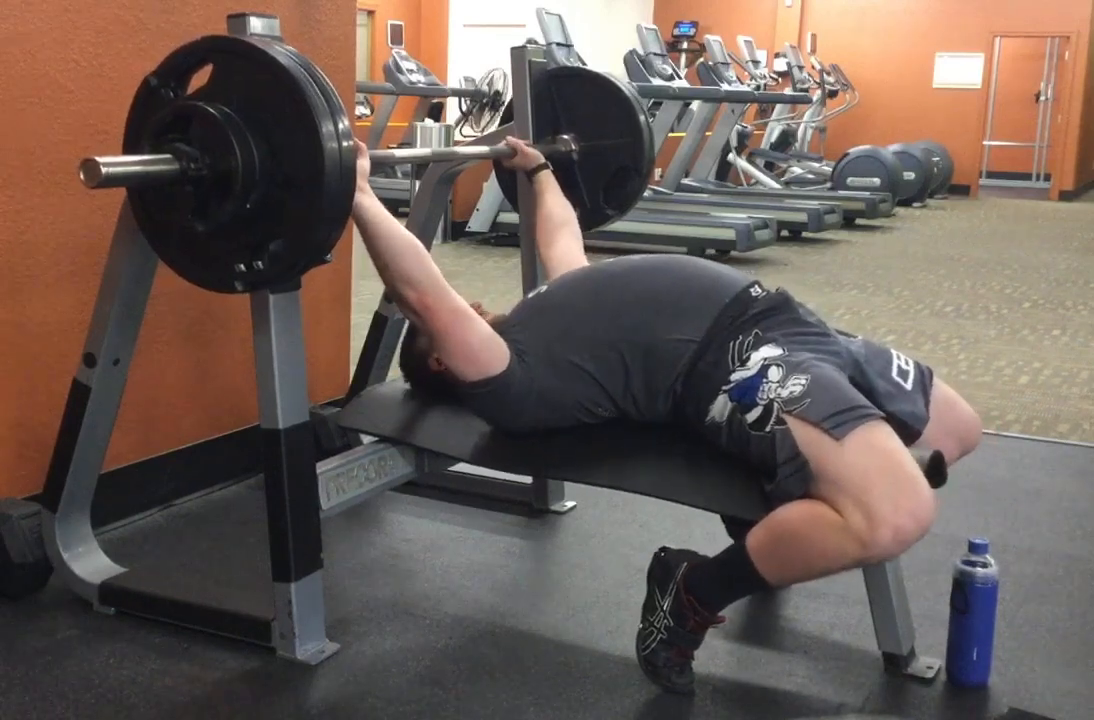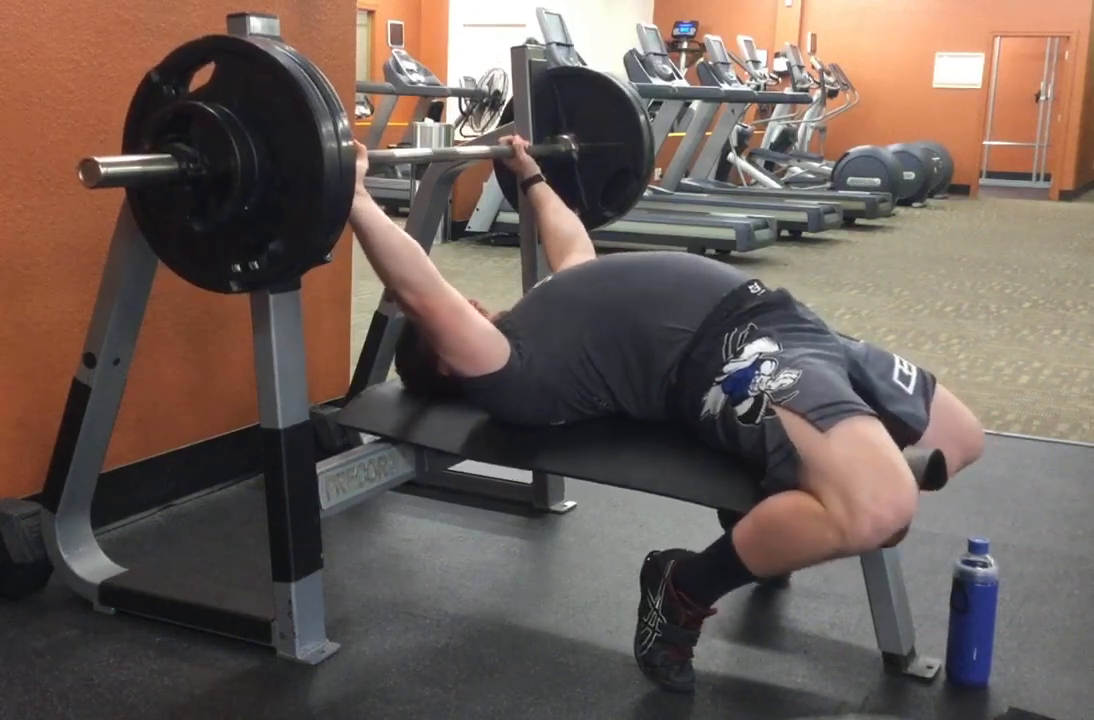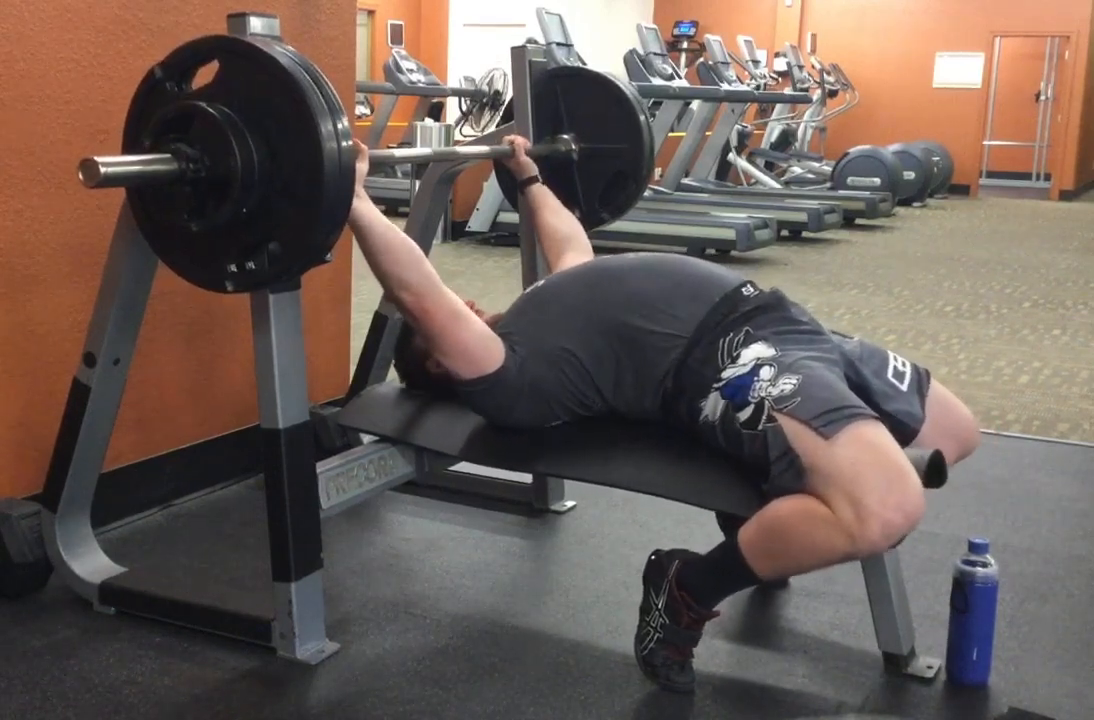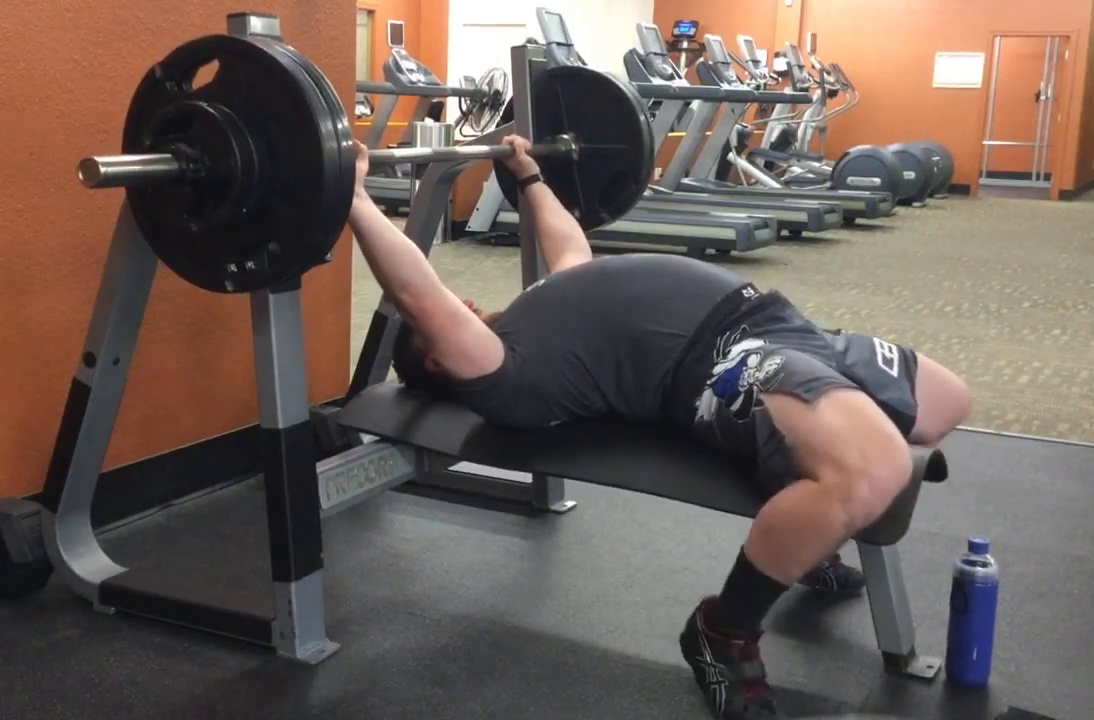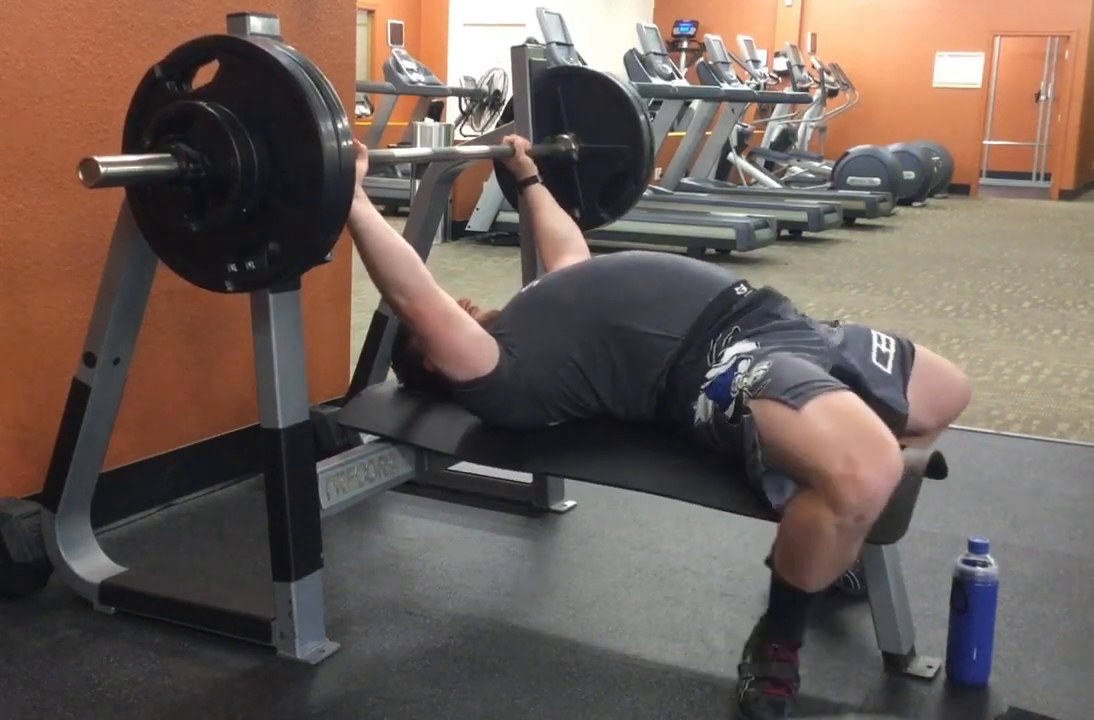
dt=1s
person 1, frame 1
left shoulder: (545, 321)
right shoulder: (505, 382)
left elbow: (561, 237)
right elbow: (423, 295)
left wrist: (536, 167)
right wrist: (358, 193)
left knee: (956, 432)
right knee: (894, 517)
left ankle: (771, 519)
person 1, frame 2
left shoulder: (543, 322)
right shoulder: (508, 378)
left elbow: (574, 248)
right elbow: (424, 297)
left wrist: (529, 176)
left knee: (959, 443)
right knee: (878, 508)
left ankle: (764, 525)
person 1, frame 3
left shoulder: (541, 319)
right shoulder: (503, 377)
left elbow: (572, 245)
right elbow: (419, 297)
left wrist: (528, 177)
right wrist: (353, 197)
left knee: (954, 436)
right knee: (885, 509)
left ankle: (765, 522)
person 1, frame 4
left shoulder: (534, 320)
right shoulder: (499, 377)
left elbow: (573, 250)
right elbow: (419, 297)
left wrist: (529, 175)
right wrist: (353, 198)
left knee: (946, 404)
right knee: (871, 469)
left ankle: (799, 540)
right ankle: (726, 629)
person 1, frame 5
left shoulder: (533, 320)
right shoulder: (495, 373)
left elbow: (570, 250)
right elbow: (414, 299)
left wrist: (526, 175)
right wrist: (351, 197)
left knee: (946, 396)
right knee: (863, 472)
left ankle: (820, 546)
right ankle: (775, 643)
